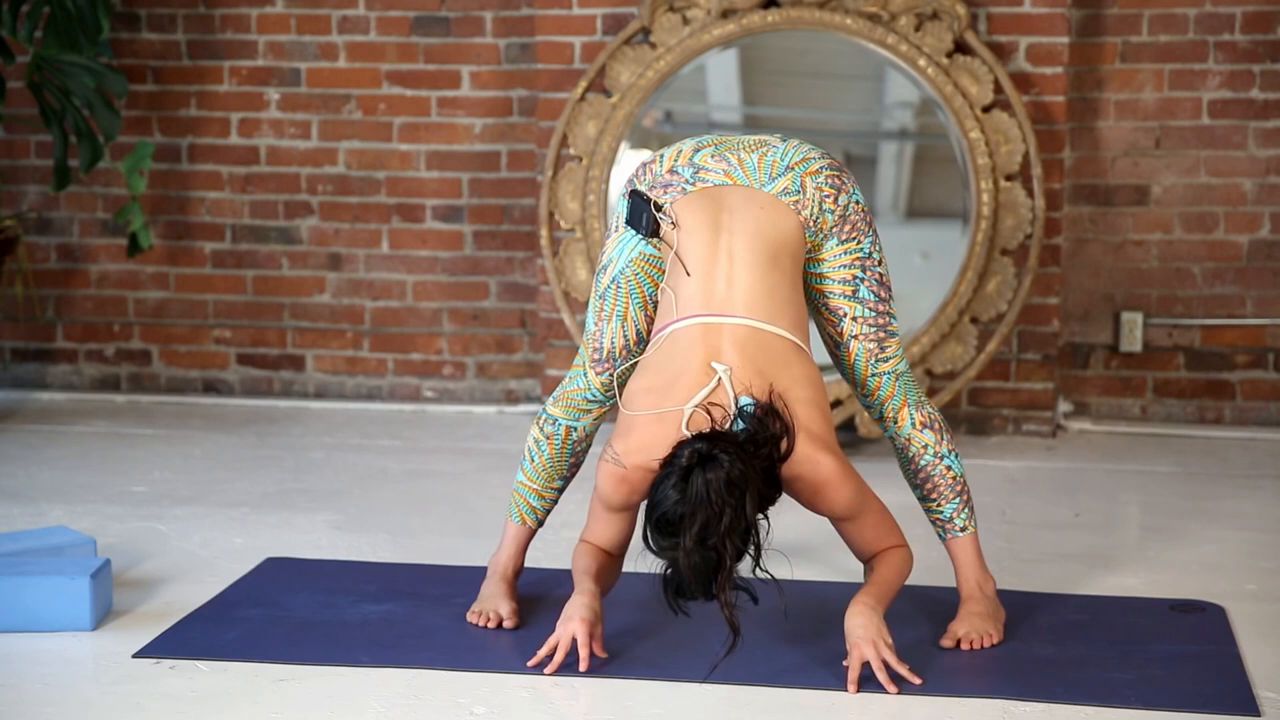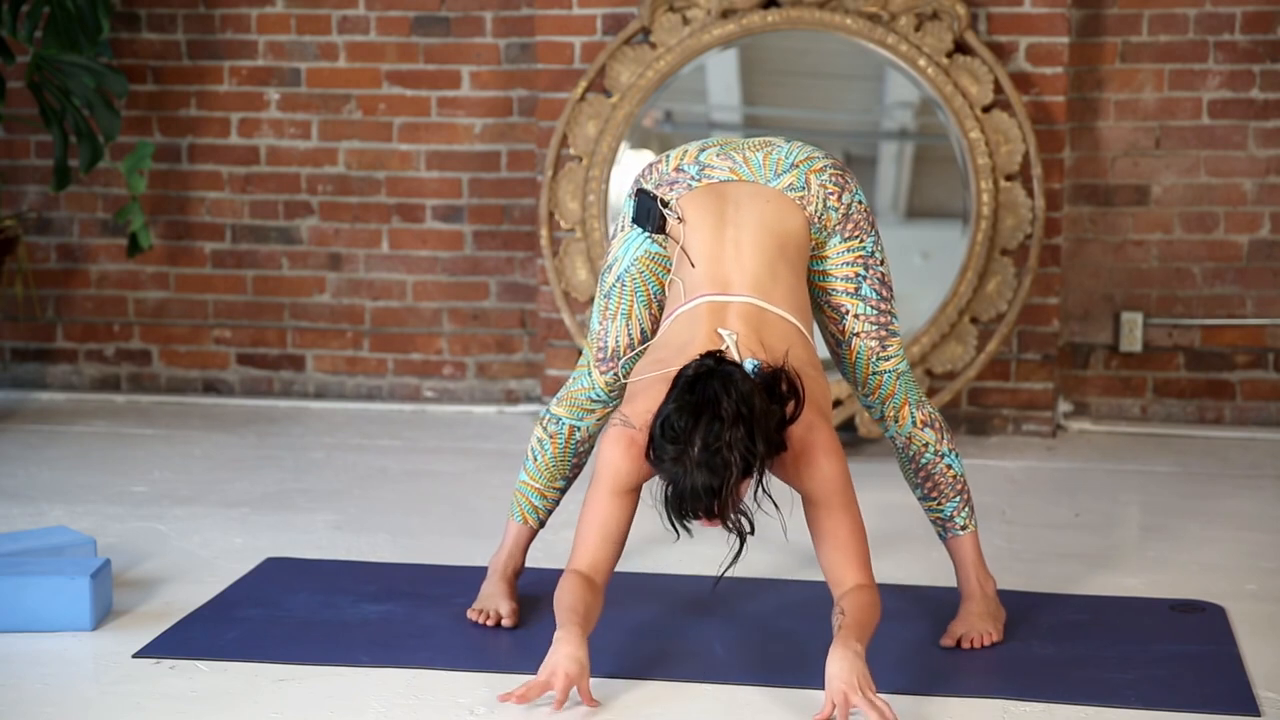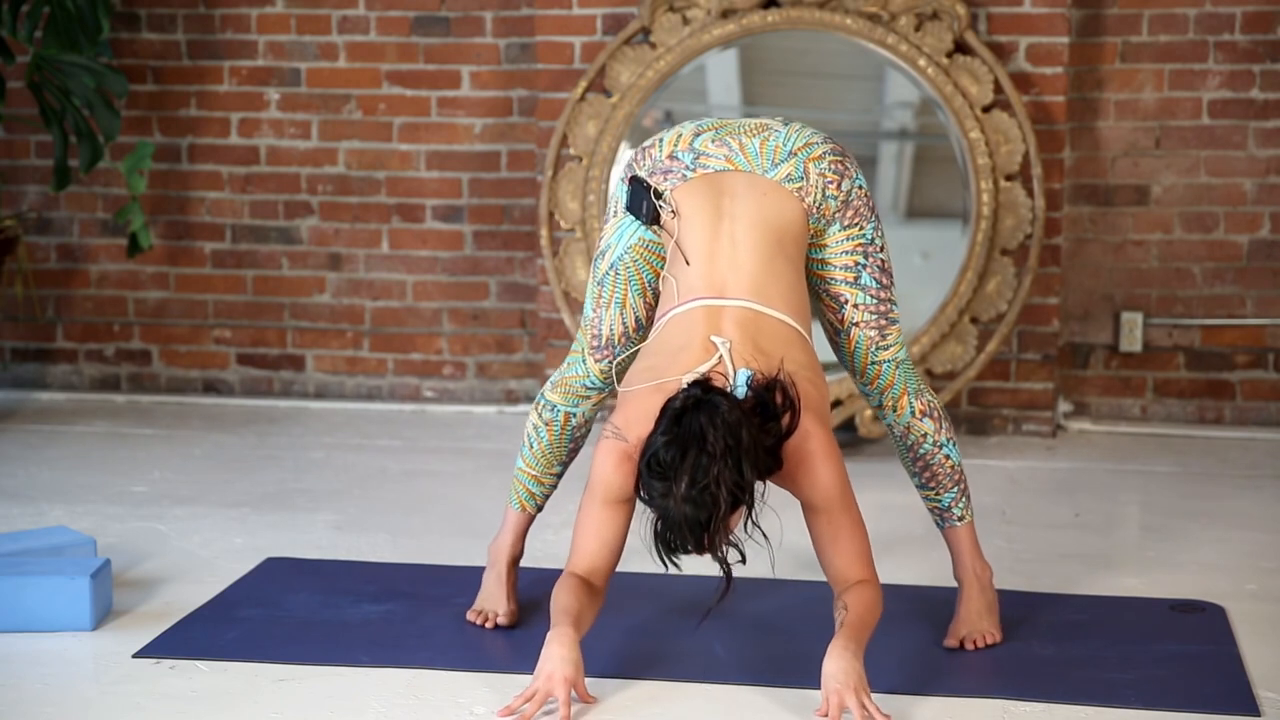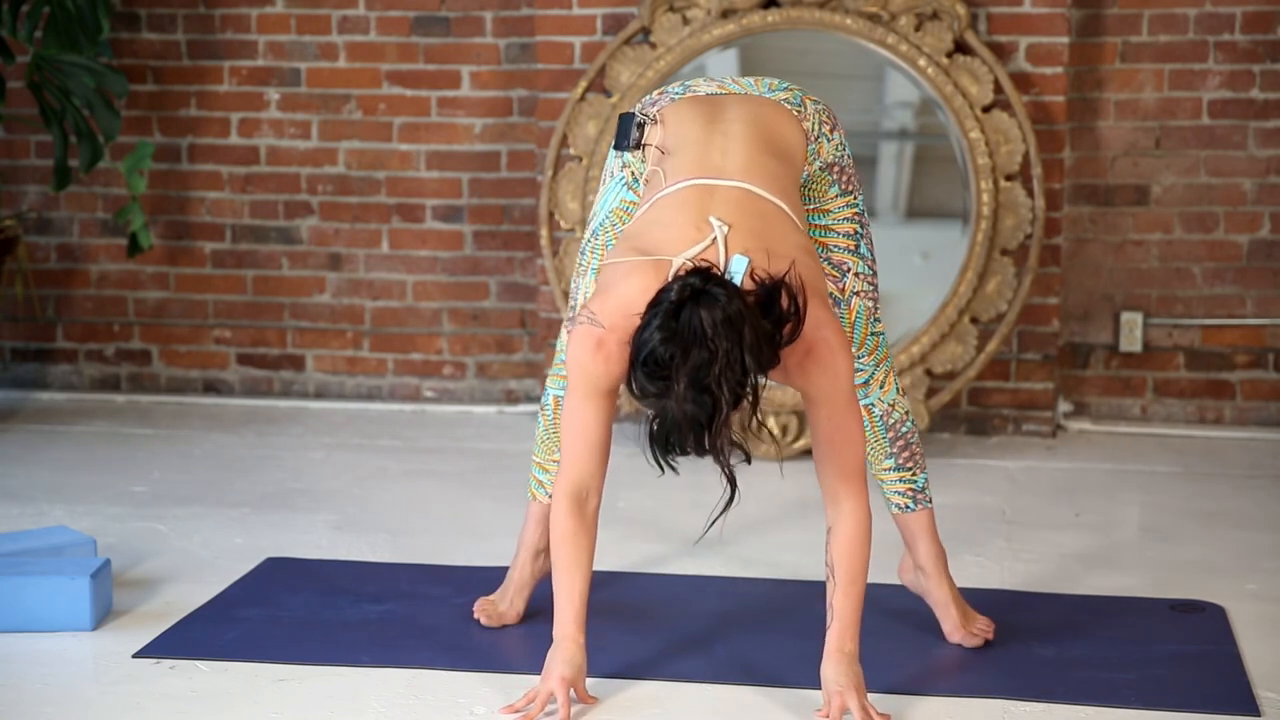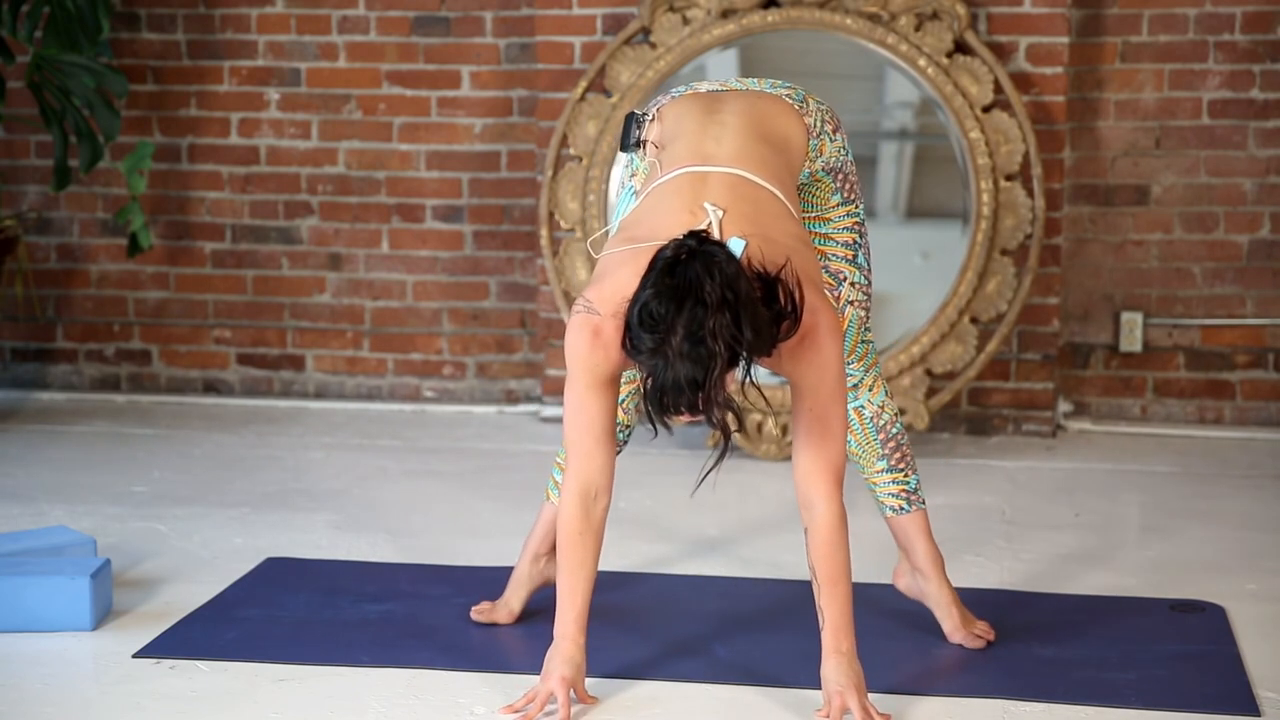
dt=1s
person 1, frame 1
left shoulder: (810, 457)
right shoulder: (634, 453)
left elbow: (890, 550)
right elbow: (599, 546)
left wrist: (864, 610)
right wrist: (585, 596)
left knee: (891, 392)
right knee: (587, 386)
left ankle: (975, 582)
right ankle: (504, 565)
person 1, frame 2
left shoulder: (806, 436)
right shoulder: (633, 428)
left elbow: (855, 584)
right elbow: (585, 572)
left wrist: (846, 654)
right wrist: (569, 640)
left knee: (892, 395)
right knee: (593, 387)
left ankle: (976, 583)
right ankle: (505, 563)
person 1, frame 3
left shoulder: (801, 438)
right shoulder: (629, 435)
left elbow: (857, 581)
right elbow: (584, 574)
left wrist: (845, 653)
right wrist: (561, 638)
left knee: (889, 377)
right knee: (588, 371)
left ankle: (970, 570)
right ankle: (506, 552)
person 1, frame 4
left shoulder: (811, 334)
right shoulder: (608, 325)
left elbow: (846, 500)
right elbow: (576, 491)
left wrist: (841, 658)
right wrist: (566, 646)
left knee: (866, 360)
right knee: (573, 361)
left ankle: (926, 562)
right ankle: (530, 555)
person 1, frame 5
left shoulder: (804, 321)
right shoulder: (602, 314)
left elbow: (822, 496)
right elbow: (586, 486)
left wrist: (839, 659)
right wrist: (565, 647)
left knee: (852, 370)
right knee: (609, 391)
left ankle: (922, 570)
right ankle: (539, 557)
